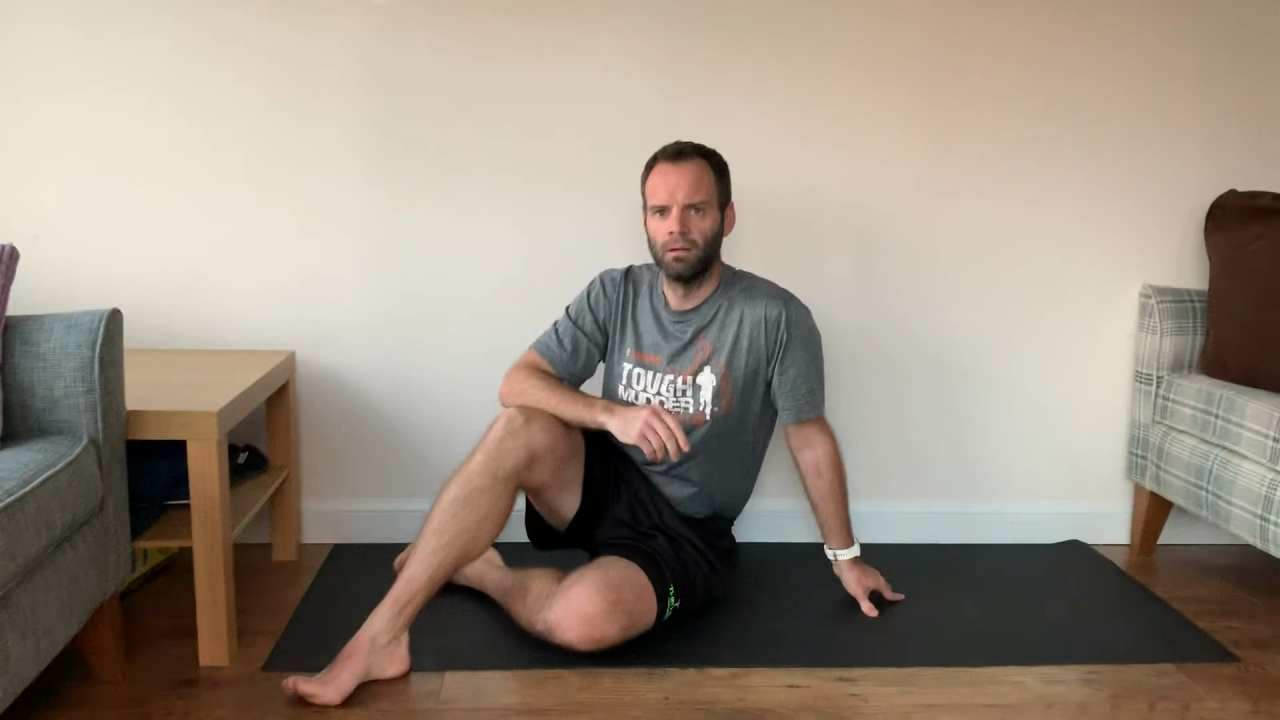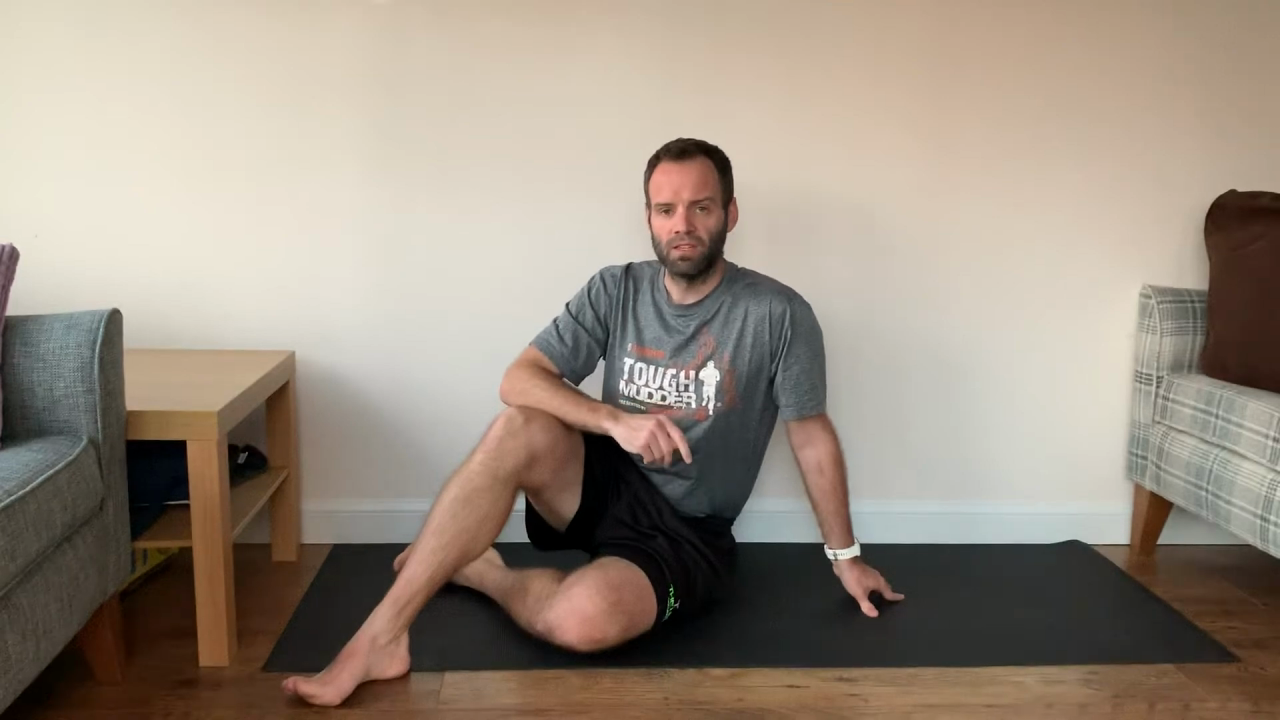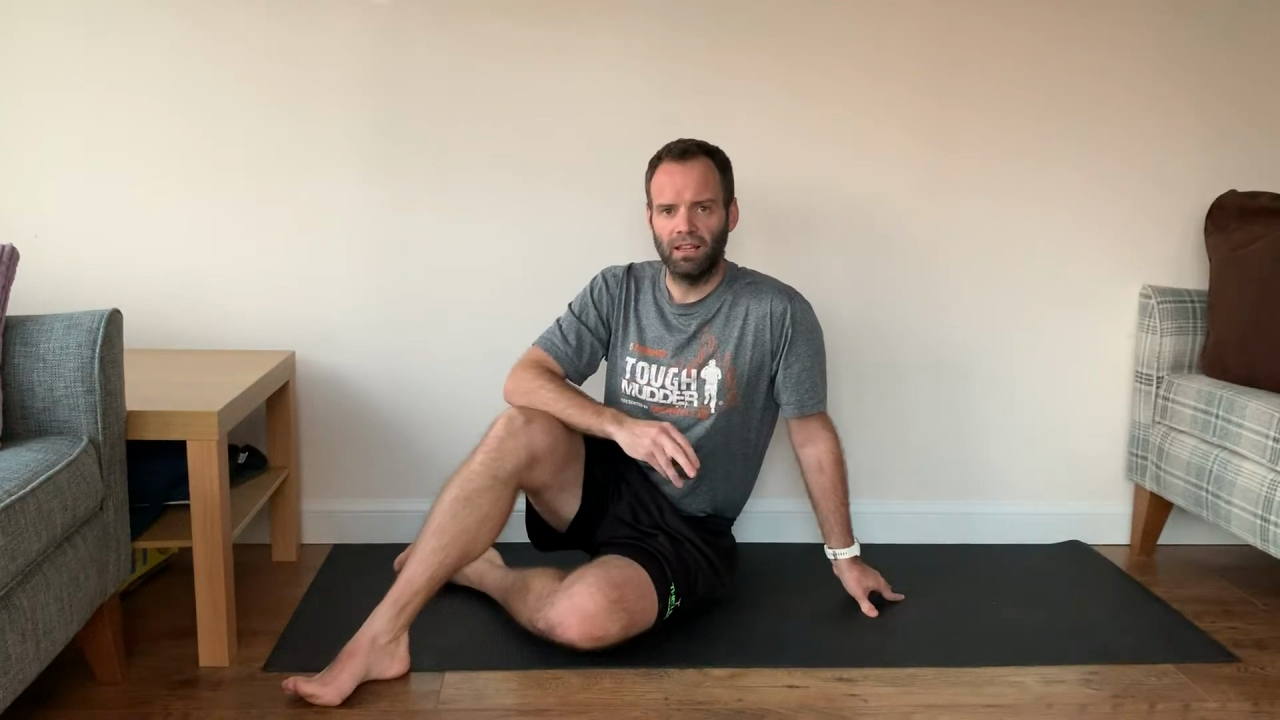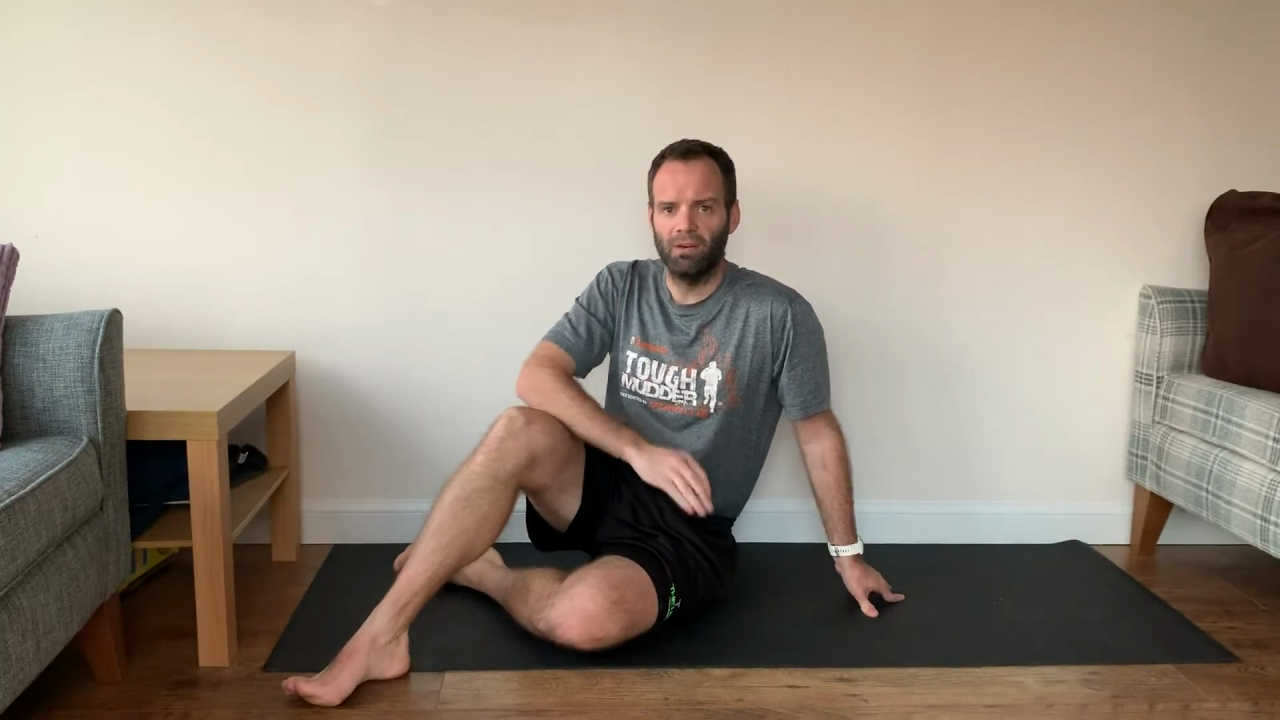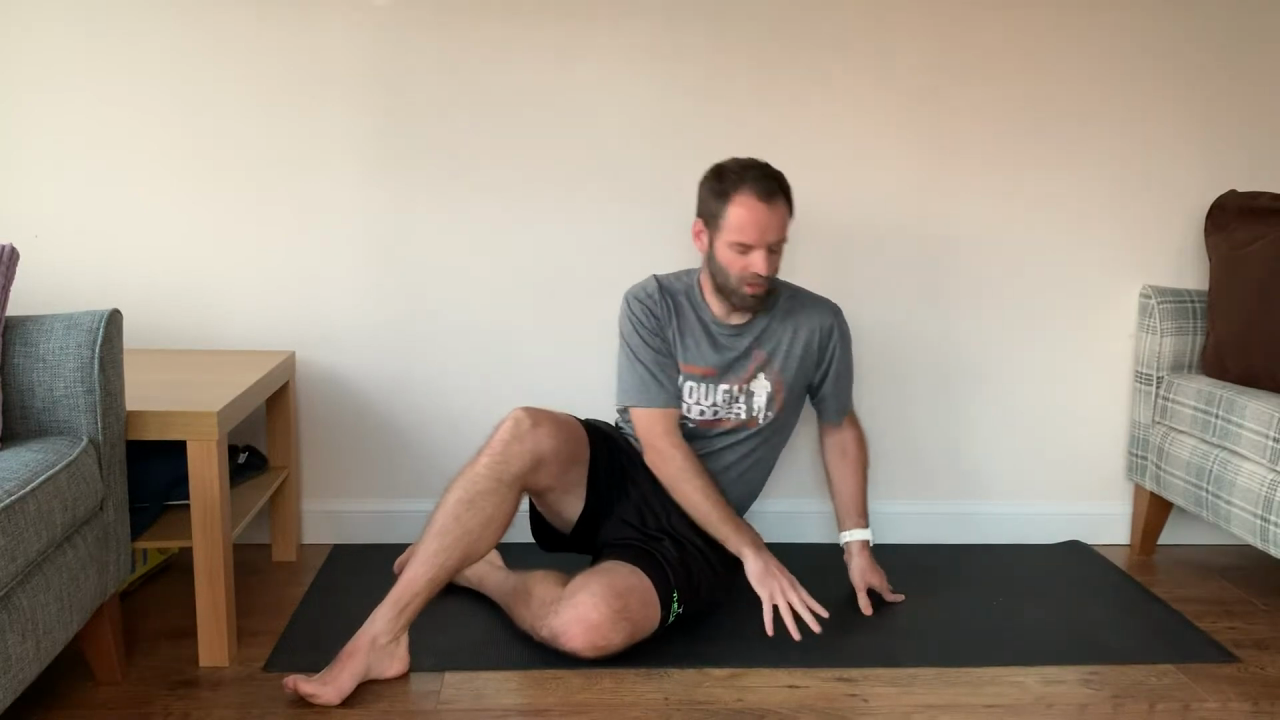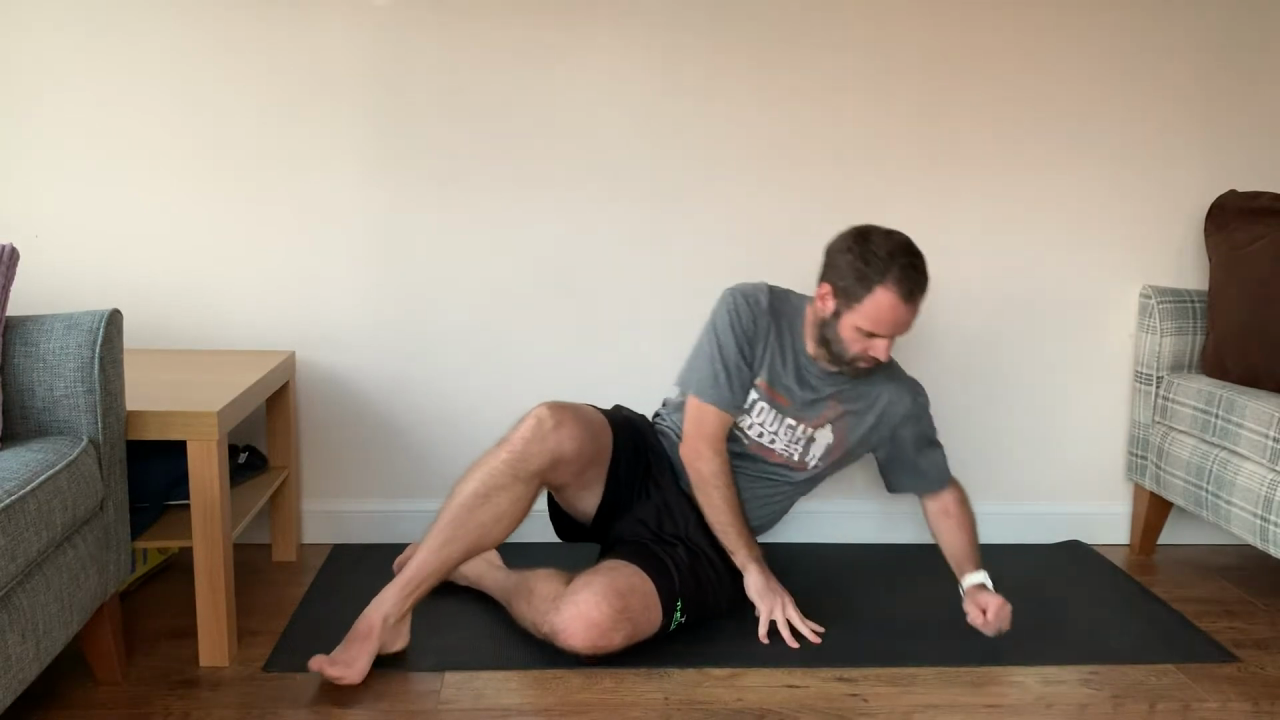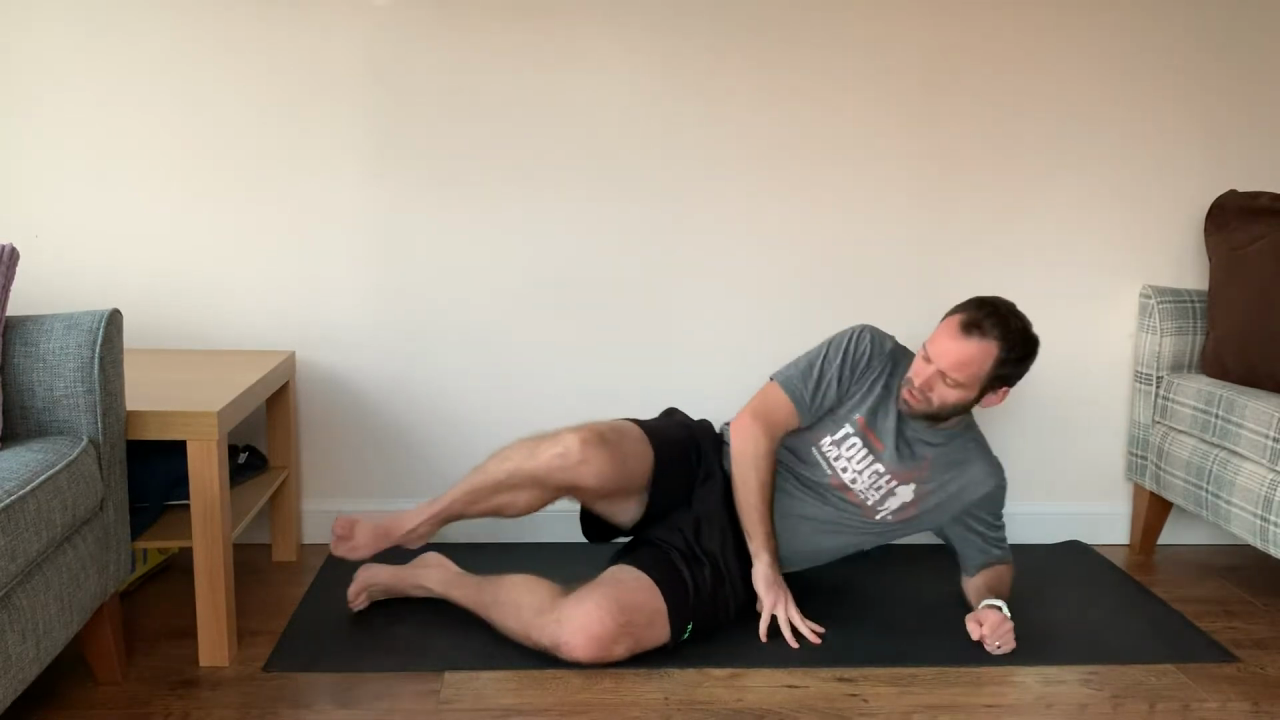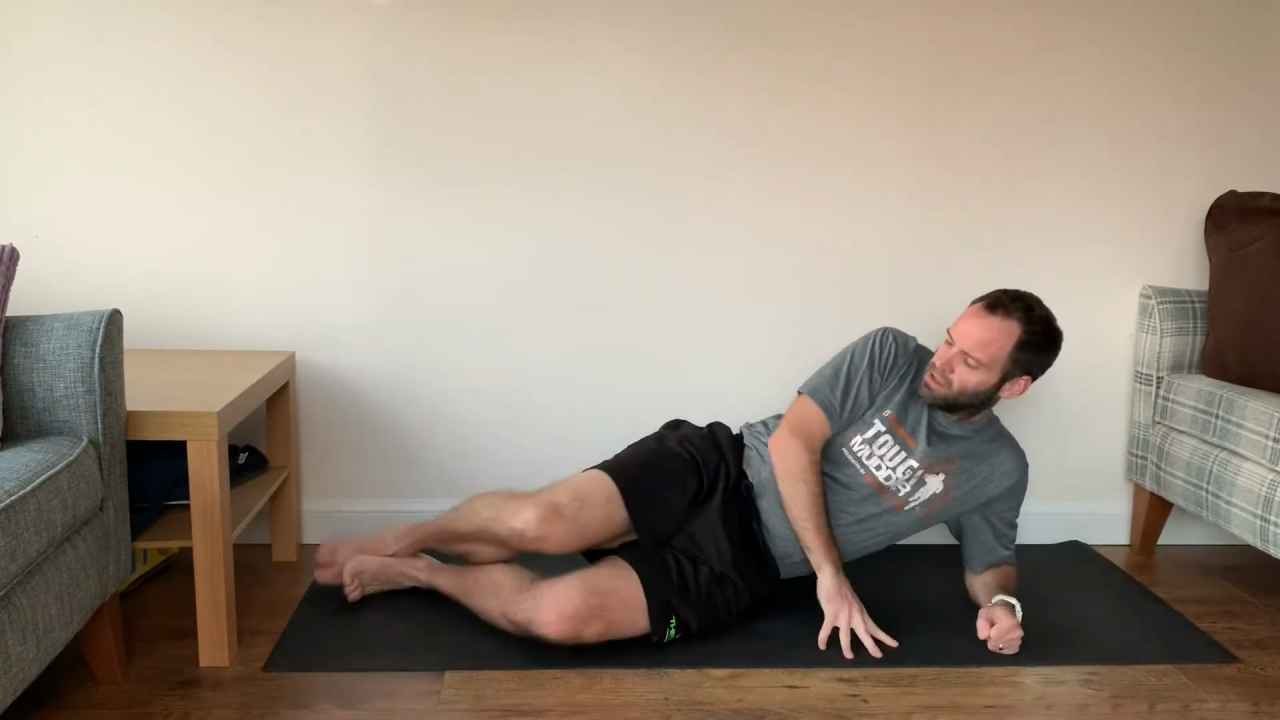
dt=0.4s
person 1, frame 1
left shoulder: (774, 318)
right shoulder: (613, 294)
left elbow: (810, 437)
right elbow: (517, 383)
left wrist: (845, 556)
right wrist: (610, 414)
left hip: (684, 532)
right hip: (605, 484)
left knee: (579, 620)
right knee: (519, 429)
left ankle: (476, 568)
right ankle: (381, 636)
person 1, frame 2
left shoulder: (777, 315)
right shoulder: (614, 290)
left elbow: (811, 435)
right elbow: (519, 380)
left wrist: (845, 556)
right wrist: (615, 419)
left hip: (683, 531)
right hip: (604, 484)
left knee: (581, 620)
right knee: (519, 430)
left ankle: (475, 568)
right ankle: (381, 636)
person 1, frame 3
left shoulder: (778, 313)
right shoulder: (616, 291)
left elbow: (812, 434)
right elbow: (523, 381)
left wrist: (844, 556)
right wrist: (619, 425)
left hip: (686, 531)
right hip: (606, 484)
left knee: (581, 617)
right knee: (519, 430)
left ankle: (477, 569)
right ankle: (381, 636)
person 1, frame 4
left shoulder: (779, 314)
right shoulder: (619, 287)
left elbow: (818, 432)
right elbow: (537, 377)
left wrist: (847, 554)
right wrist: (637, 449)
left hip: (686, 534)
right hip: (607, 484)
left knee: (582, 619)
right knee: (519, 431)
left ankle: (478, 571)
right ankle: (381, 636)
person 1, frame 5
left shoulder: (817, 326)
right shoulder: (652, 303)
left elbow: (840, 430)
right elbow: (661, 446)
left wrist: (856, 543)
right wrist: (754, 553)
left hip: (689, 538)
right hip: (620, 477)
left knee: (585, 627)
right knee: (526, 433)
left ankle: (479, 572)
right ankle: (381, 634)
person 1, frame 6
left shoulder: (894, 401)
right shoulder: (748, 311)
left elbow: (939, 491)
right elbow: (702, 444)
left wrist: (974, 581)
right wrist: (757, 571)
left hip: (697, 539)
right hip: (643, 463)
left knee: (585, 625)
right knee: (550, 428)
left ankle: (478, 568)
right ankle: (388, 610)
person 1, frame 7
left shoulder: (974, 477)
right shoulder: (866, 352)
left elbow: (987, 563)
right elbow: (754, 427)
left wrist: (991, 605)
right wrist: (767, 567)
left hip: (720, 558)
right hip: (699, 468)
left knee: (586, 633)
right knee: (581, 453)
left ankle: (432, 577)
right ankle: (414, 525)
person 1, frame 8
left shoulder: (1000, 470)
right shoulder: (891, 354)
left elbow: (989, 564)
right elbow: (794, 438)
left wrist: (1002, 604)
right wrist: (831, 578)
left hip: (737, 565)
right hip: (718, 470)
left knee: (558, 613)
right knee: (542, 523)
left ankle: (418, 574)
right ankle: (405, 539)
